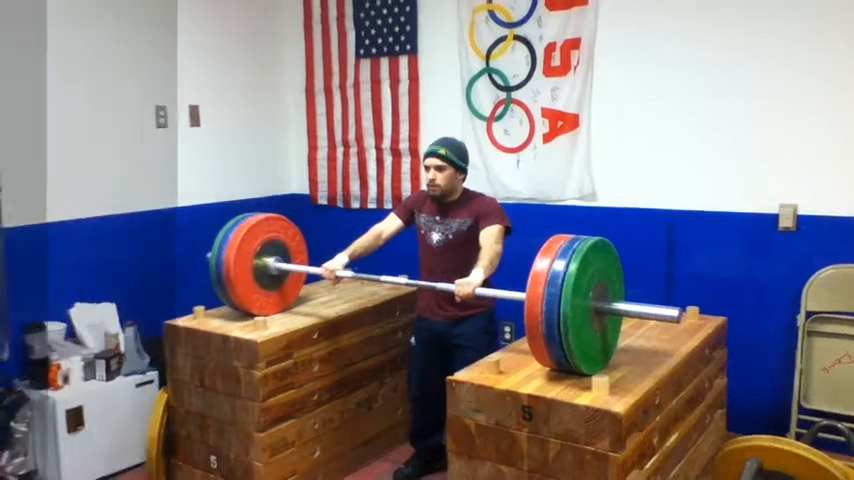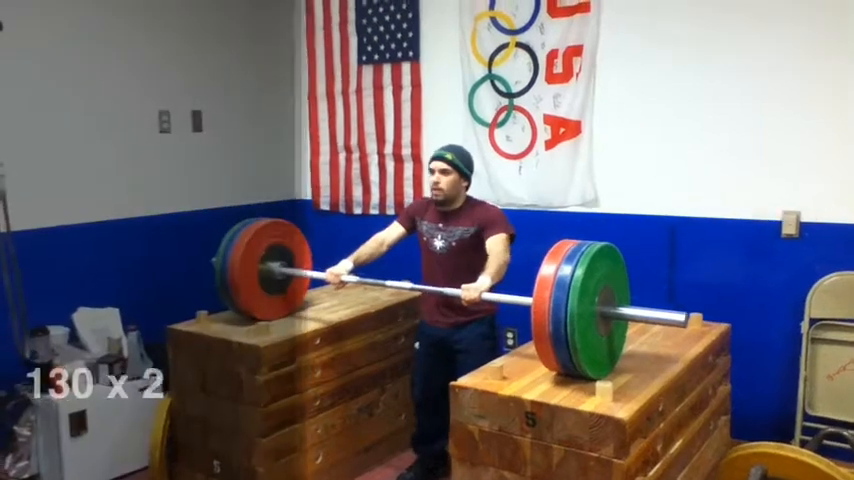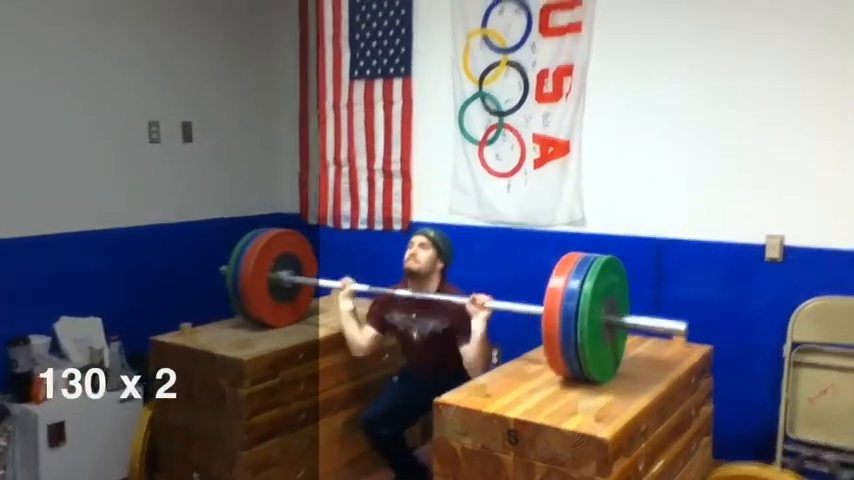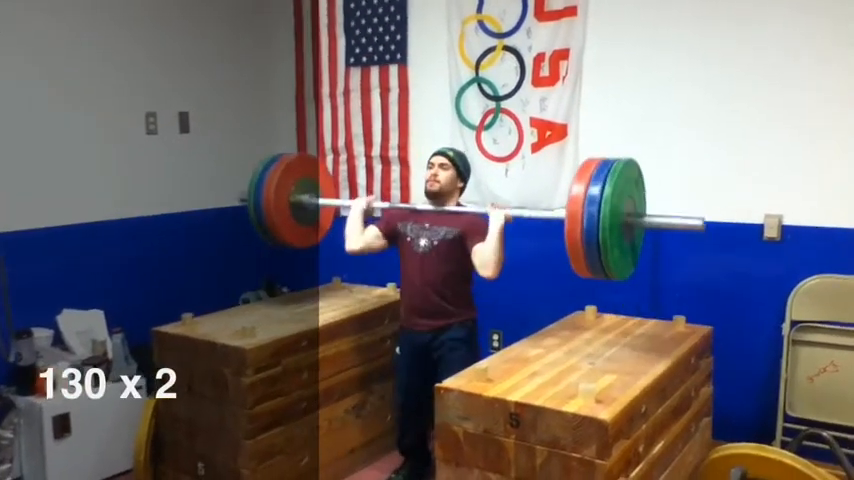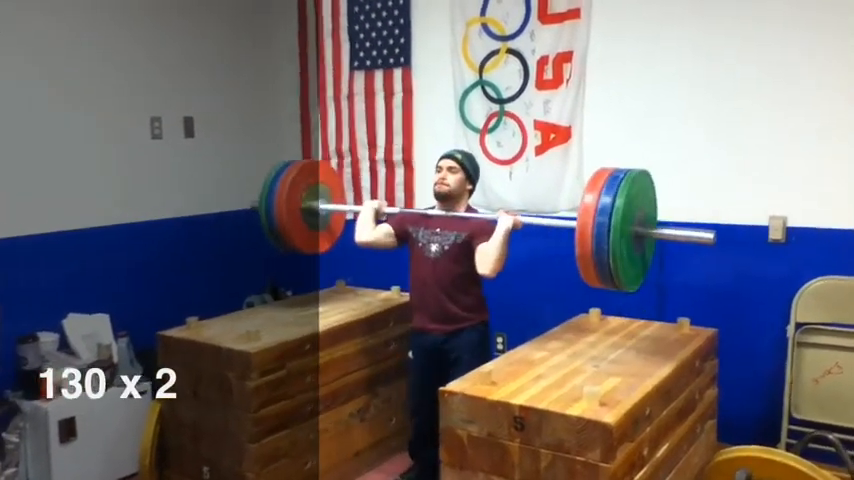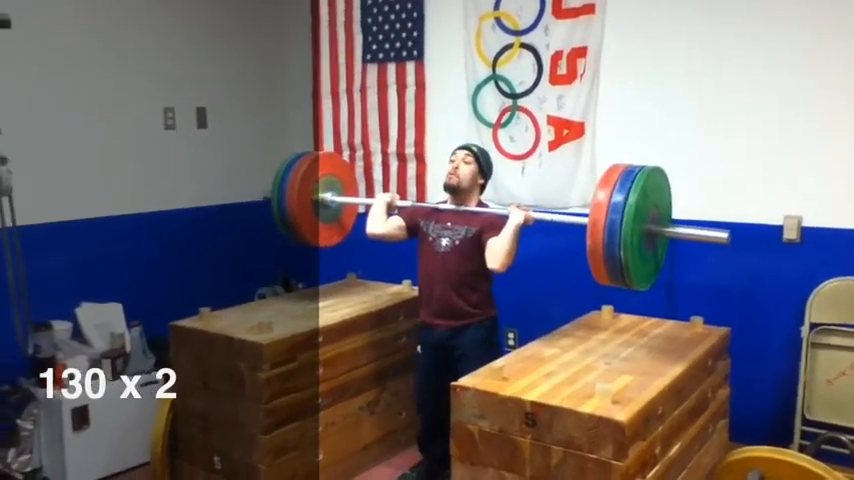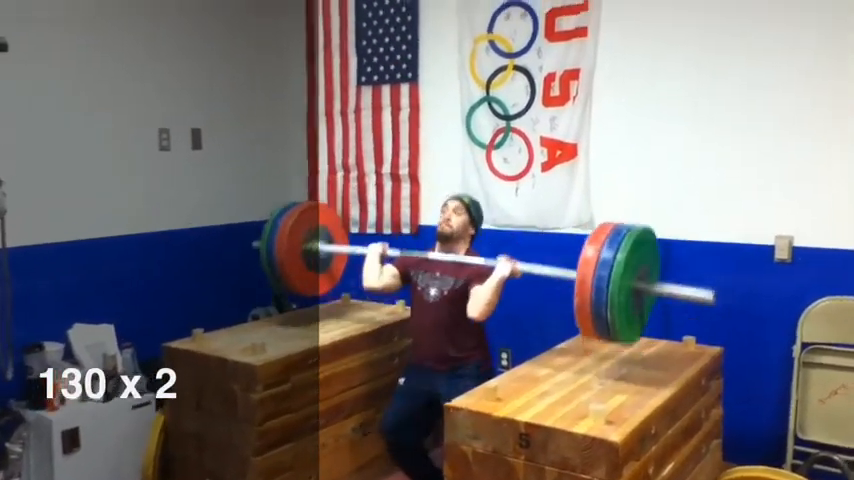
dt=0.7s
person 1, frame 1
left shoulder: (484, 207)
right shoulder: (418, 202)
left elbow: (492, 244)
right elbow: (381, 231)
left wrist: (476, 278)
right wrist: (344, 258)
left hip: (472, 321)
right hip: (429, 317)
right knee: (422, 390)
person 1, frame 2
left shoulder: (487, 215)
right shoulder: (420, 209)
left elbow: (500, 252)
right elbow: (385, 239)
left wrist: (483, 283)
right wrist: (348, 264)
left hip: (475, 327)
right hip: (432, 324)
right knee: (426, 395)
person 1, frame 3
left shoulder: (457, 305)
right shoulder: (389, 300)
left elbow: (477, 372)
right elbow: (360, 347)
left wrist: (480, 320)
right wrist: (346, 302)
left hip: (457, 384)
right hip: (416, 378)
right knee: (375, 421)
person 1, frame 4
left shoulder: (470, 222)
right shoulder: (401, 217)
left elbow: (488, 269)
right elbow: (354, 245)
left wrist: (496, 224)
right wrist: (359, 208)
left hip: (454, 332)
right hip: (412, 330)
right knee: (410, 404)
person 1, frame 5
left shoulder: (479, 226)
right shoulder: (412, 221)
left elbow: (488, 267)
right elbow: (365, 238)
left wrist: (504, 228)
right wrist: (370, 210)
left hip: (466, 334)
right hip: (423, 333)
right knee: (422, 407)
person 1, frame 6
left shoulder: (491, 220)
right shoulder: (424, 214)
left elbow: (497, 262)
right elbow: (376, 230)
left wrist: (515, 223)
right wrist: (382, 202)
left hip: (474, 330)
right hip: (431, 328)
right knee: (430, 402)
person 1, frame 7
left shoulder: (477, 270)
right shoulder: (414, 263)
left elbow: (477, 313)
right elbow: (373, 284)
left wrist: (500, 275)
right wrist: (375, 254)
left hip: (466, 372)
right hip: (422, 368)
right knee: (395, 429)
